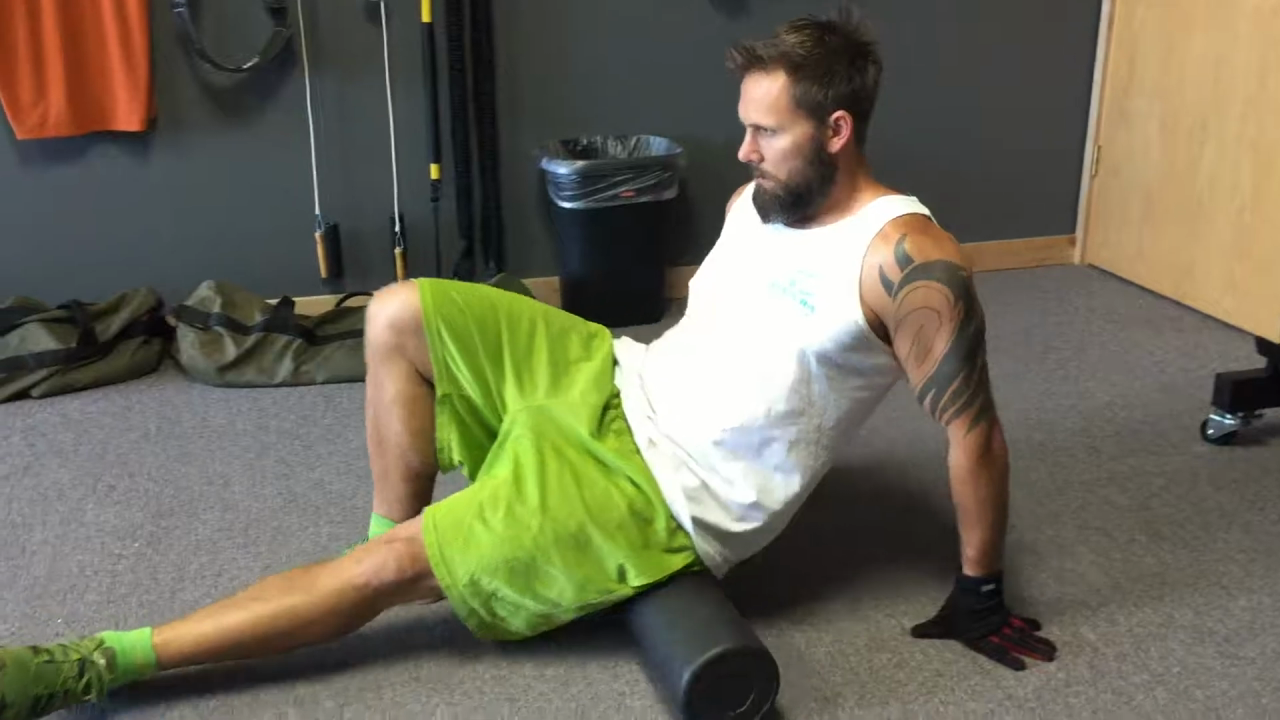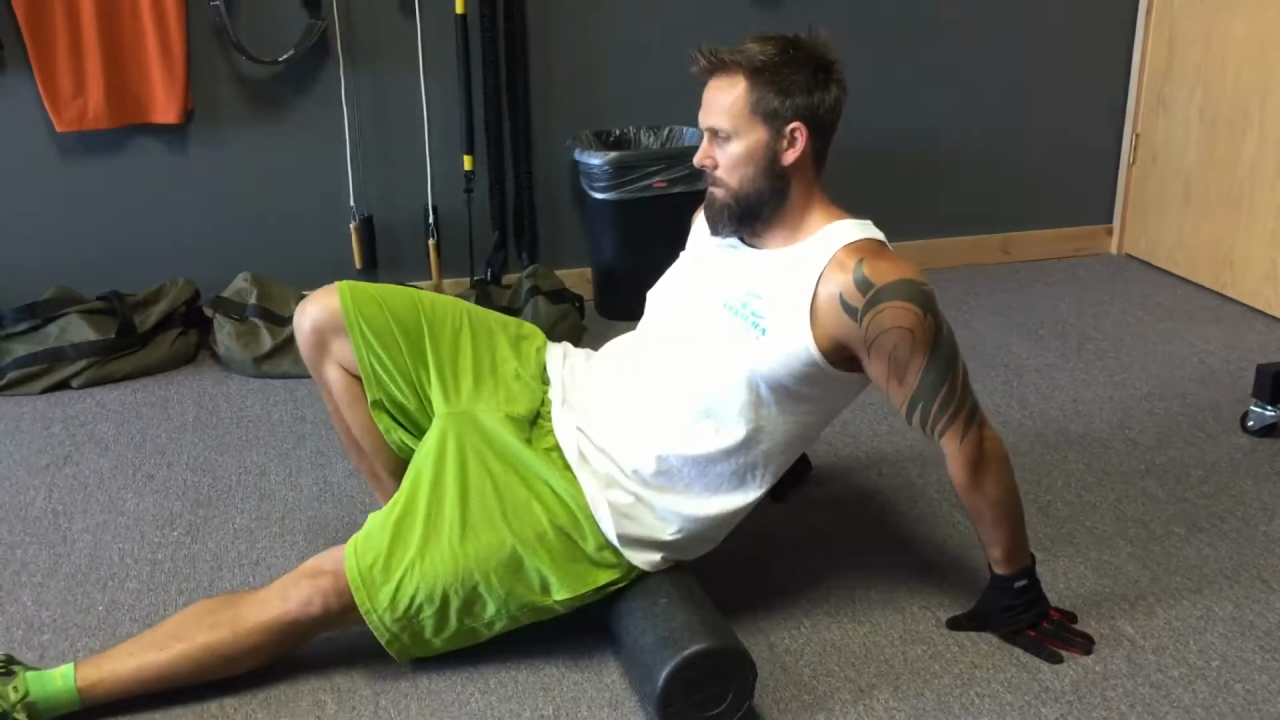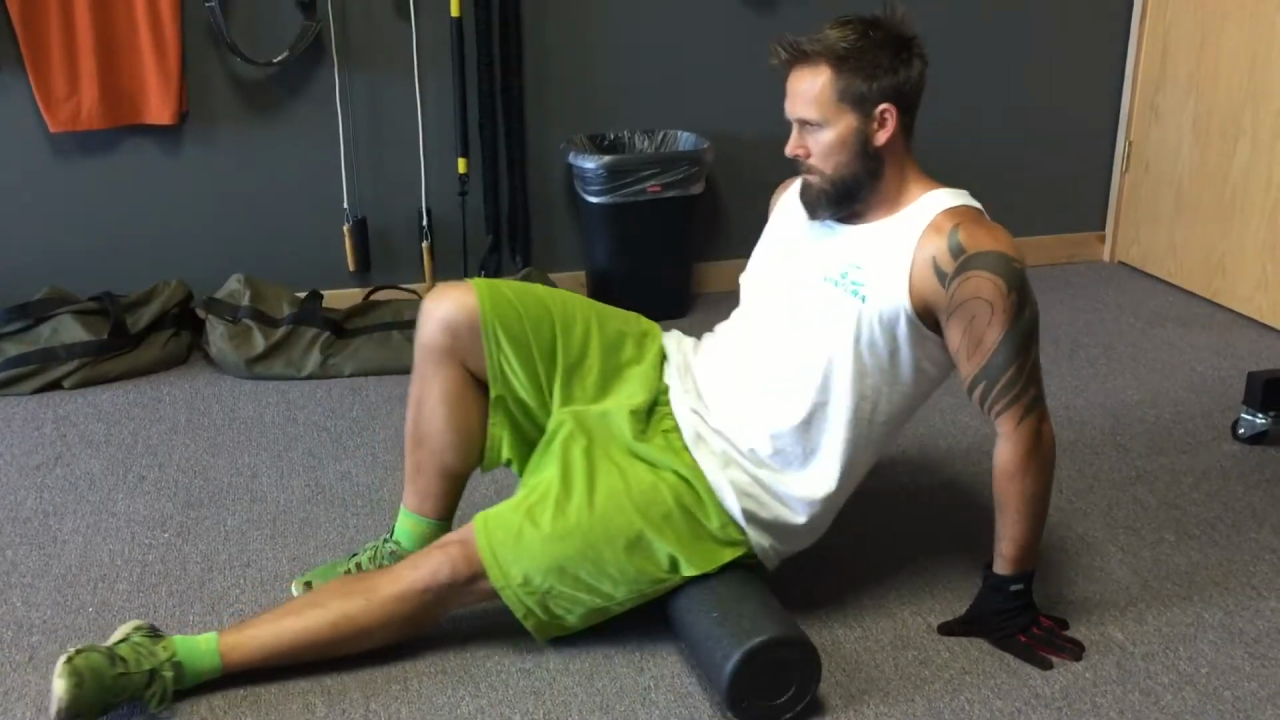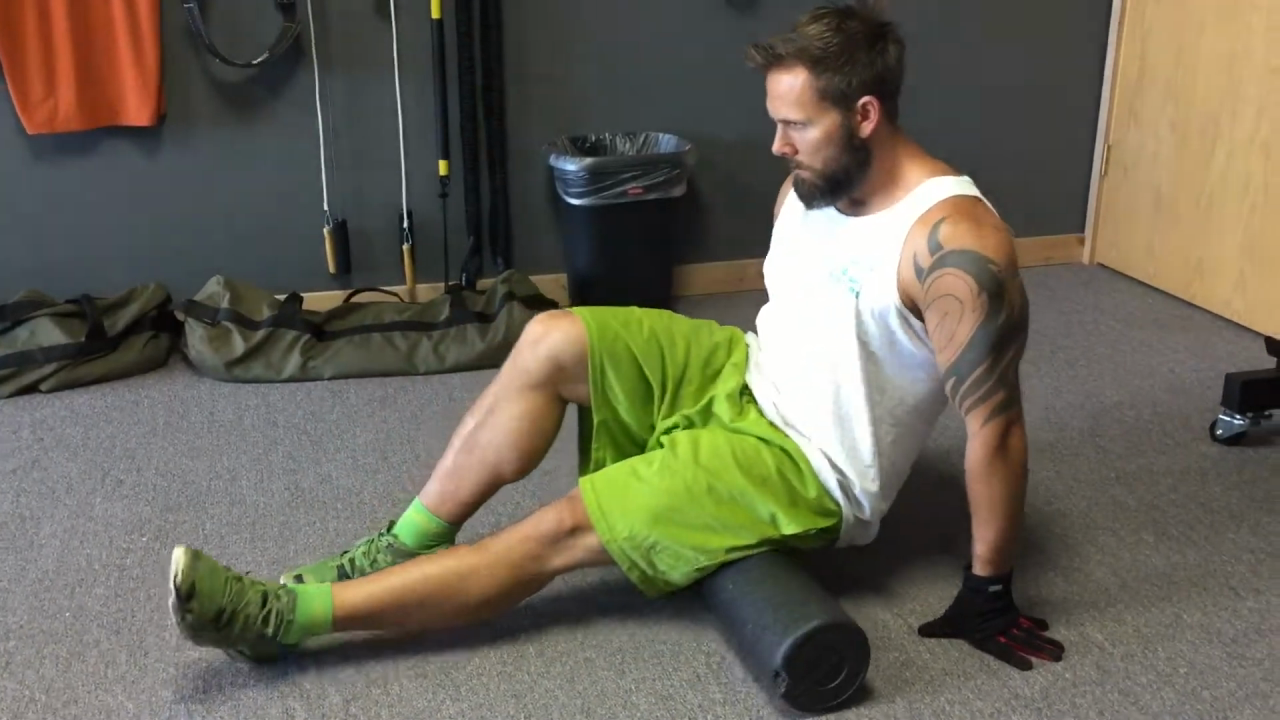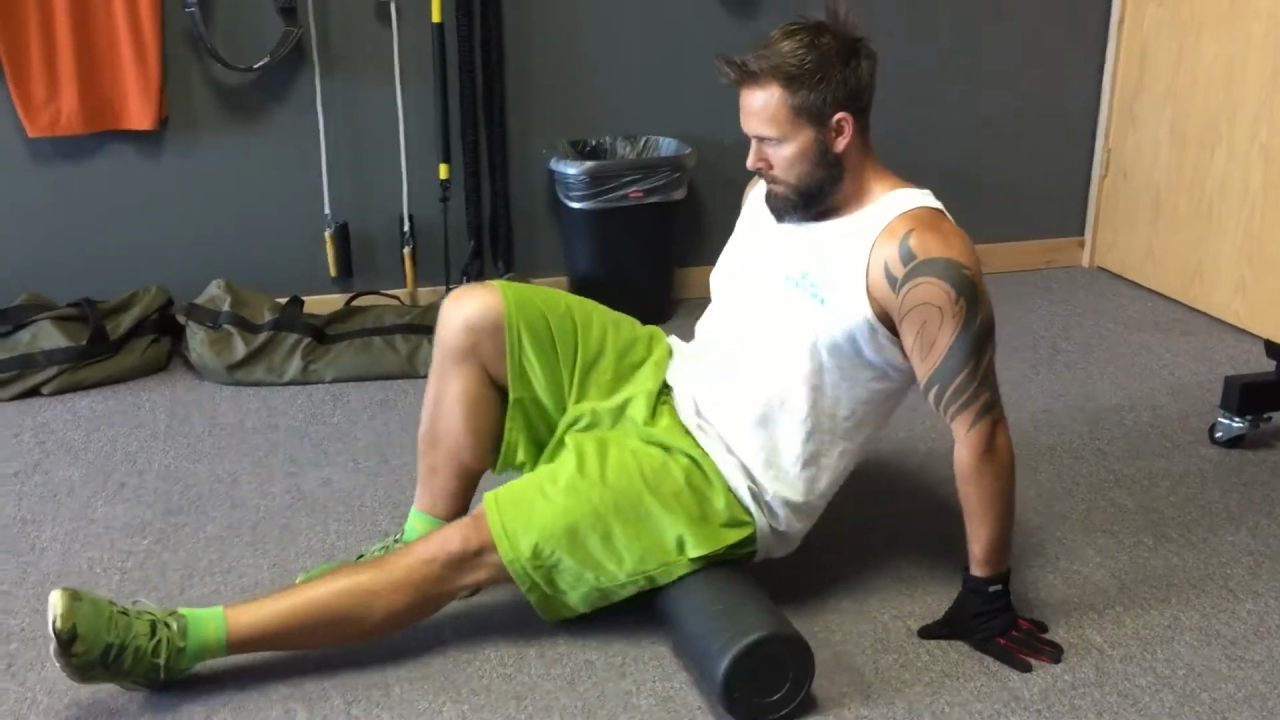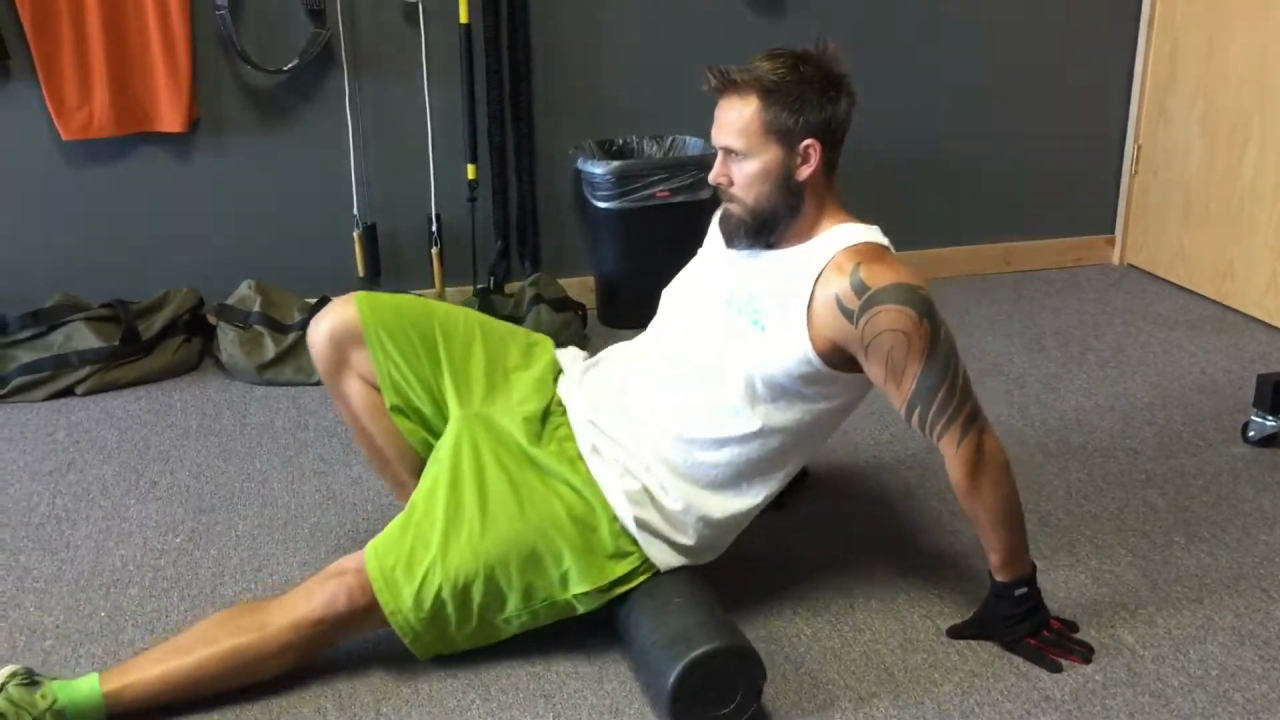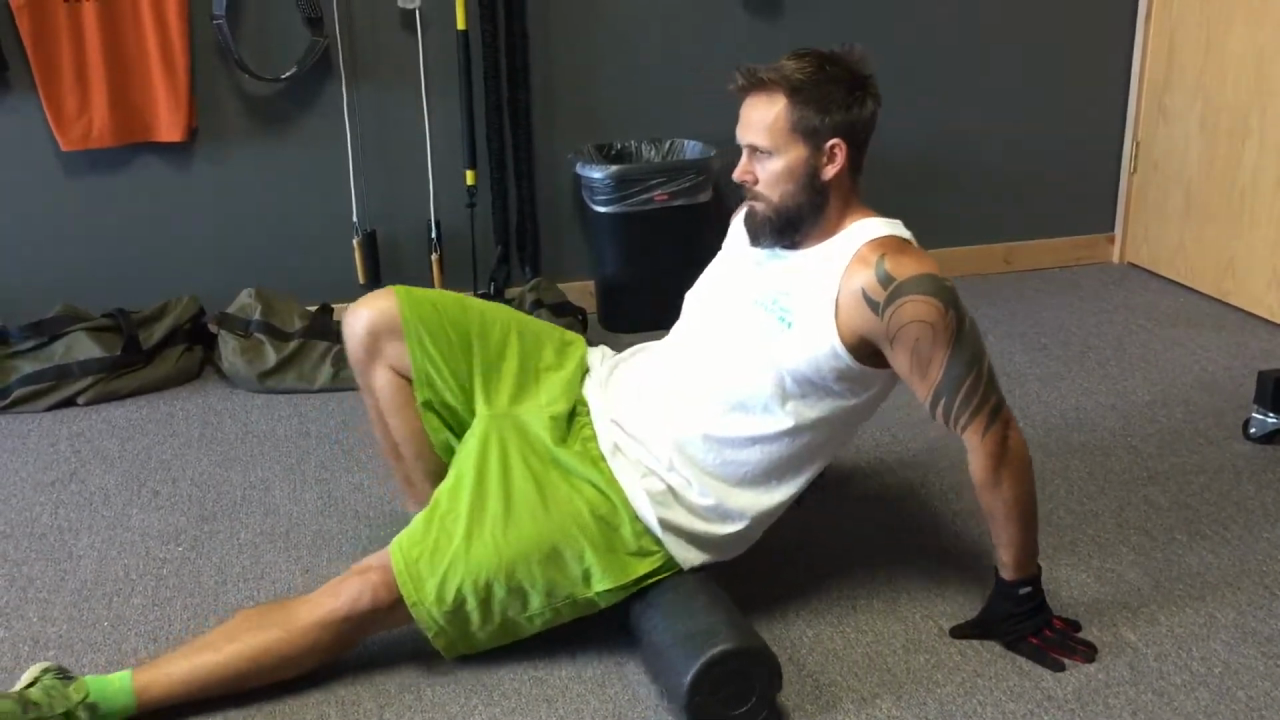
dt=0.7s
person 1, frame 1
left shoulder: (905, 260)
right shoulder: (760, 200)
left elbow: (973, 431)
left wrist: (980, 596)
left hip: (662, 496)
right hip: (617, 389)
left knee: (392, 570)
right knee: (402, 317)
right ankle: (400, 532)
person 1, frame 2
left shoulder: (860, 285)
right shoulder: (726, 213)
left elbow: (966, 441)
left wrist: (1014, 589)
left hip: (594, 503)
right hip: (557, 390)
left knee: (319, 591)
right knee: (328, 319)
right ankle: (415, 530)
person 1, frame 3
left shoulder: (958, 252)
right shoulder: (802, 197)
left elbow: (1022, 424)
left wrist: (1009, 593)
left hip: (717, 487)
right hip: (670, 381)
left knee: (460, 570)
right knee: (455, 316)
right ankle: (406, 542)
person 1, frame 4
left shoulder: (951, 241)
right shoulder: (808, 187)
left elbow: (995, 427)
left wrist: (988, 596)
left hip: (806, 470)
right hip: (747, 379)
left knee: (562, 532)
right knee: (552, 344)
left ankle: (291, 616)
right ankle: (409, 546)
person 1, frame 5
left shoulder: (914, 252)
right shoulder: (776, 188)
left elbow: (977, 427)
left wrist: (986, 596)
left hip: (715, 481)
right hip: (665, 384)
left knee: (460, 556)
right knee: (475, 316)
left ankle: (180, 641)
right ankle: (420, 533)
person 1, frame 6
left shoulder: (860, 287)
right shoulder: (747, 218)
left elbow: (966, 443)
left wrist: (1014, 598)
left hip: (612, 506)
right hip: (566, 393)
left knee: (341, 596)
right knee: (343, 330)
right ankle: (444, 528)
person 1, frame 7
left shoulder: (885, 280)
right shoulder: (767, 216)
left elbow: (990, 435)
left wrist: (1019, 596)
left hip: (635, 501)
right hip: (591, 390)
left knee: (369, 592)
right knee: (380, 321)
right ankle: (443, 535)
